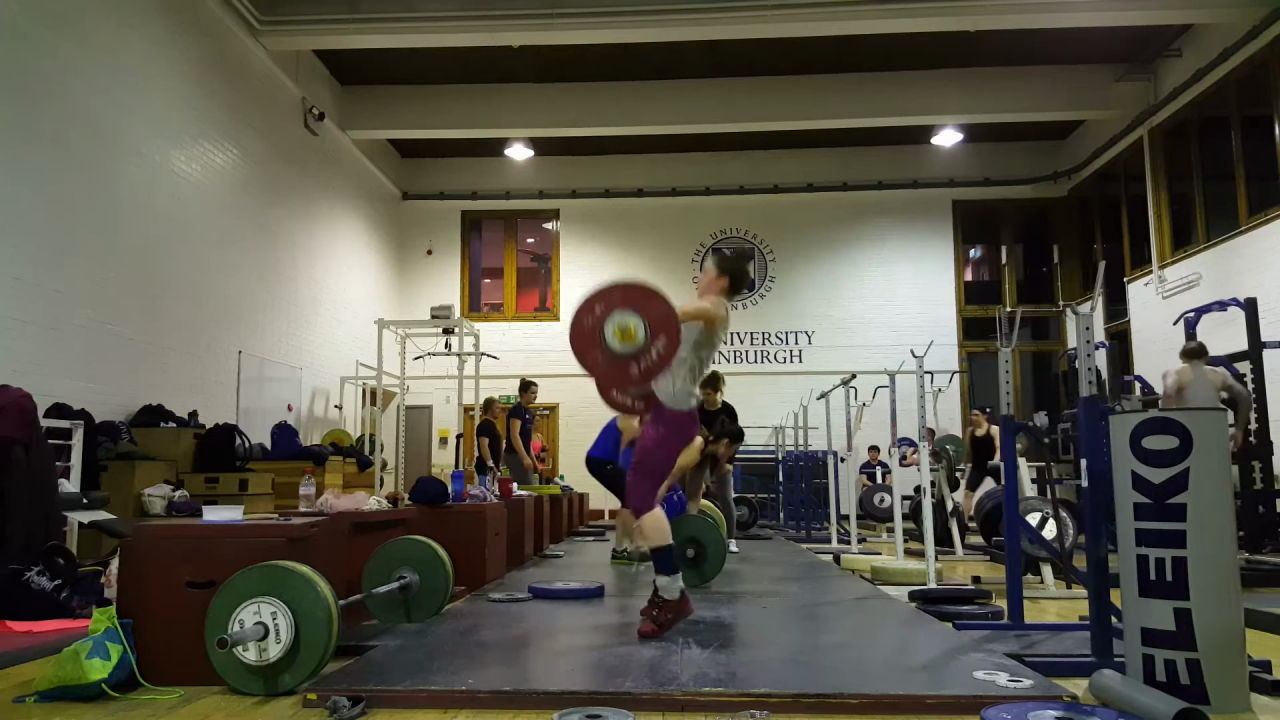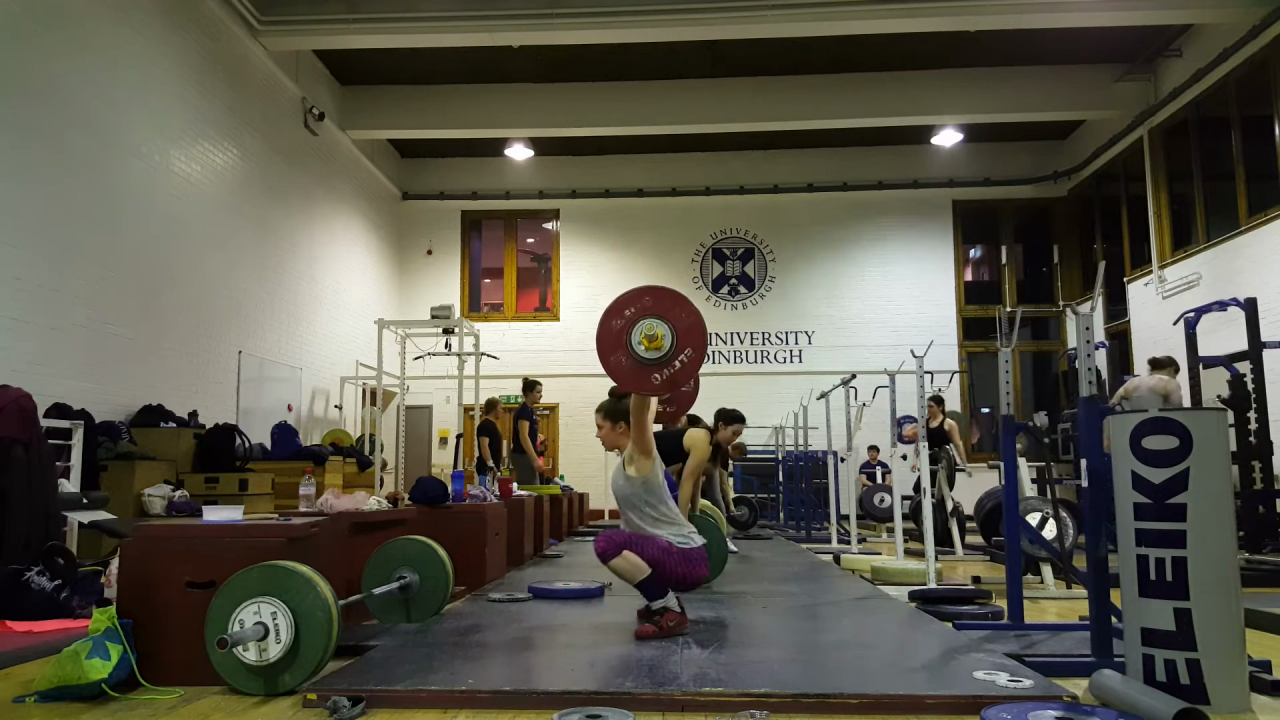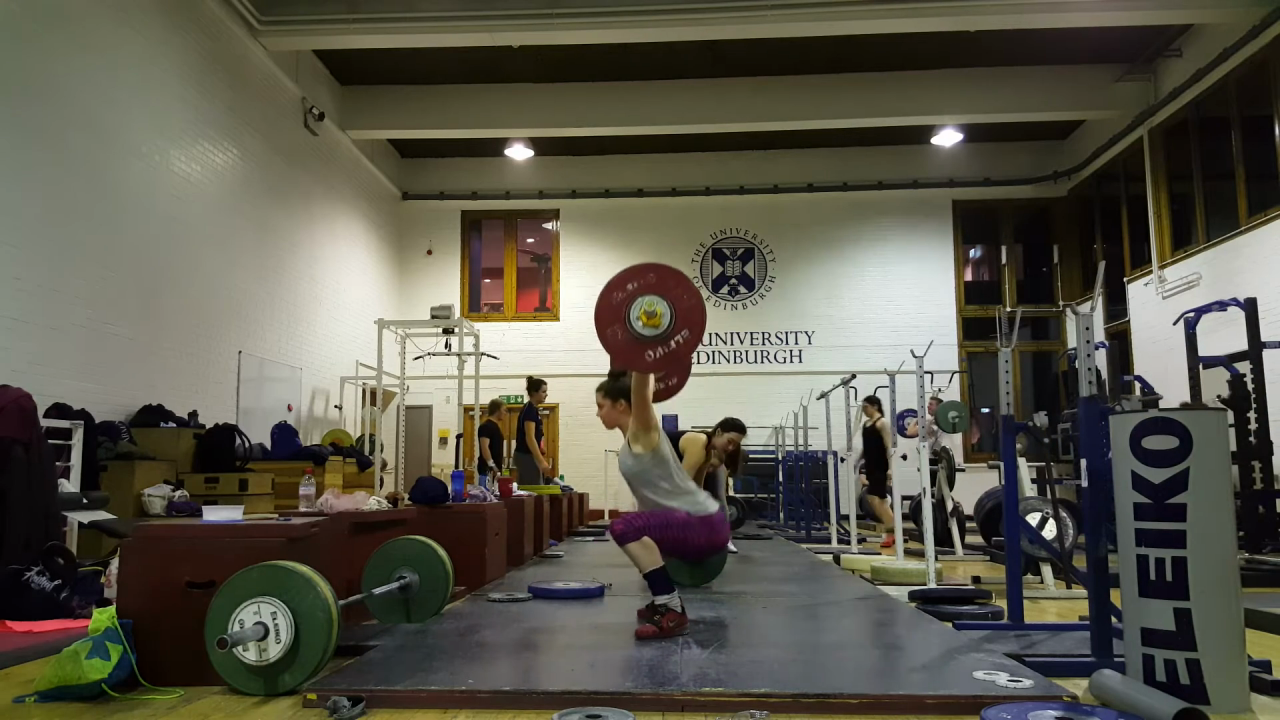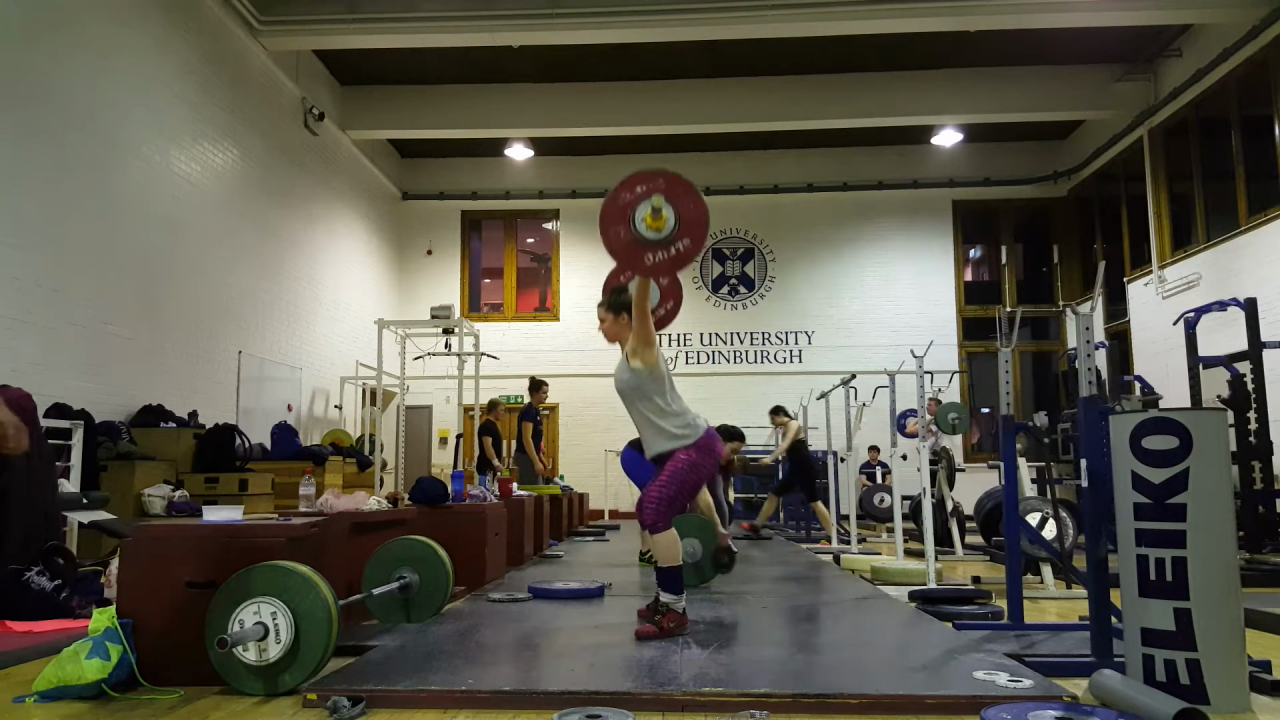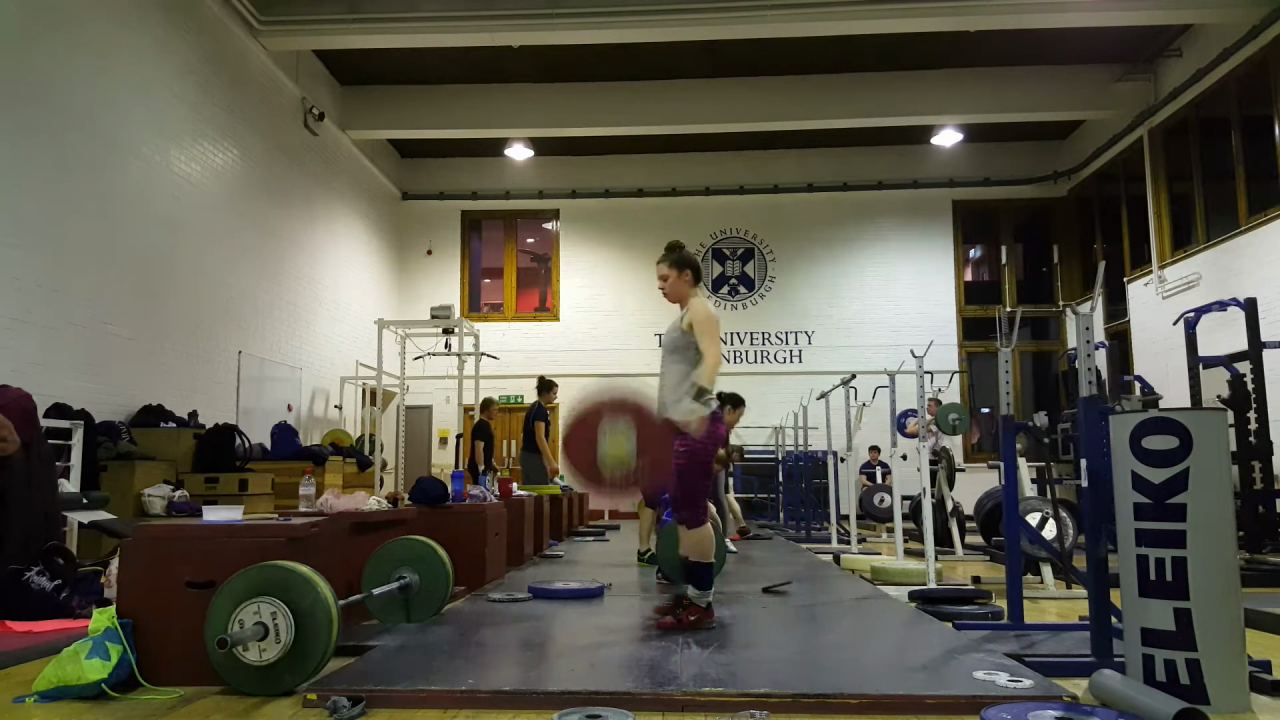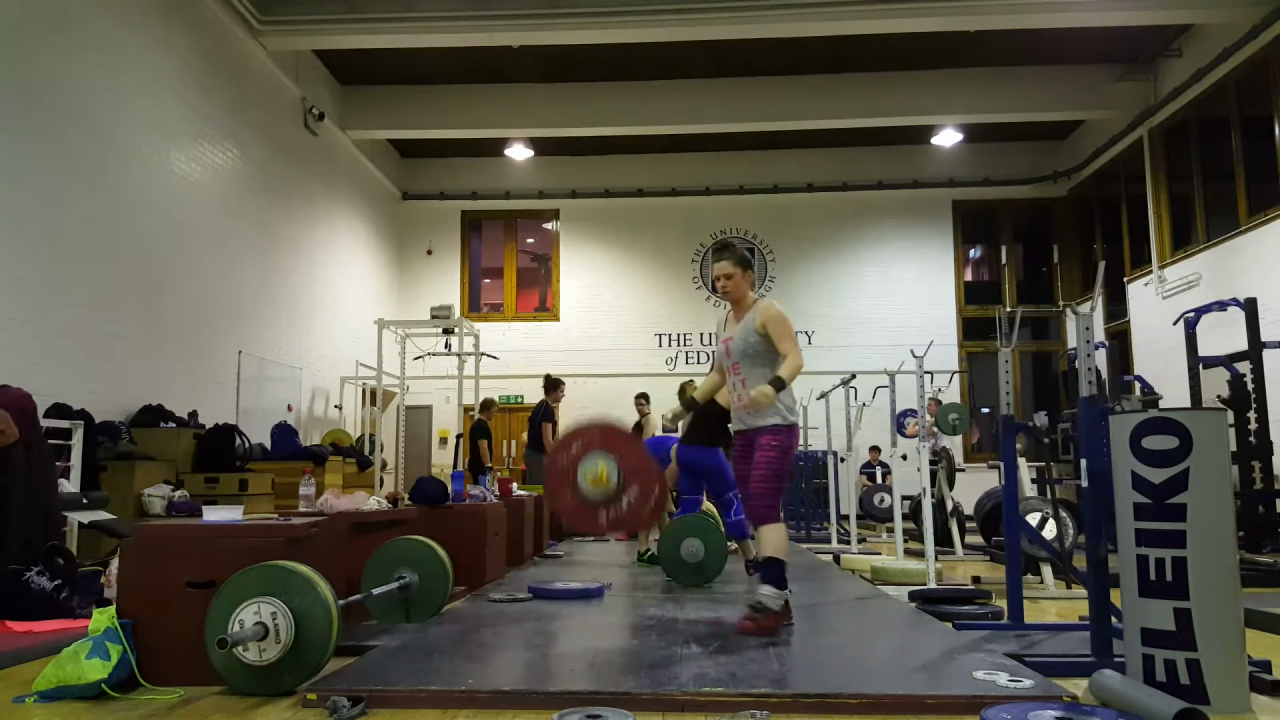
dt=0.7s
person 1, frame 1
left shoulder: (714, 310)
right shoulder: (707, 311)
left elbow: (685, 311)
left hip: (673, 414)
right hip: (667, 413)
left knee: (640, 498)
right knee: (643, 497)
left ankle: (672, 597)
right ankle: (666, 590)
person 1, frame 2
left shoulder: (639, 455)
right shoulder: (633, 456)
left elbow: (640, 410)
right elbow: (647, 412)
left hip: (685, 558)
right hip: (678, 553)
left knee: (607, 544)
right knee: (613, 544)
left ankle: (670, 612)
right ankle: (663, 601)
person 1, frame 3
left shoulder: (642, 432)
right shoulder: (634, 435)
left elbow: (641, 391)
right elbow: (646, 390)
left hip: (705, 527)
right hip: (696, 526)
left knee: (625, 528)
right knee: (635, 532)
left ankle: (672, 612)
right ankle: (666, 600)
person 1, frame 4
left shoulder: (641, 345)
right shoulder: (631, 349)
left elbow: (642, 300)
right elbow: (639, 303)
left hip: (698, 445)
right hip: (683, 445)
left knee: (656, 512)
right knee: (650, 512)
left ankle: (674, 612)
right ankle: (666, 599)
person 1, frame 5
left shoulder: (699, 310)
right shoulder: (688, 313)
left elbow: (713, 357)
left wrist: (695, 402)
left hip: (697, 425)
right hip: (688, 425)
left knee: (692, 511)
right knee: (684, 510)
left ankle: (700, 604)
right ankle: (691, 594)
person 1, frame 6
left shoulder: (767, 313)
right shoulder: (726, 324)
left elbow: (794, 358)
right elbow: (718, 375)
left wrist: (773, 386)
right wrist: (683, 408)
left hip: (774, 426)
right hip: (745, 429)
left knee: (764, 512)
right knee: (758, 515)
left ankle: (767, 604)
right ankle: (777, 599)
